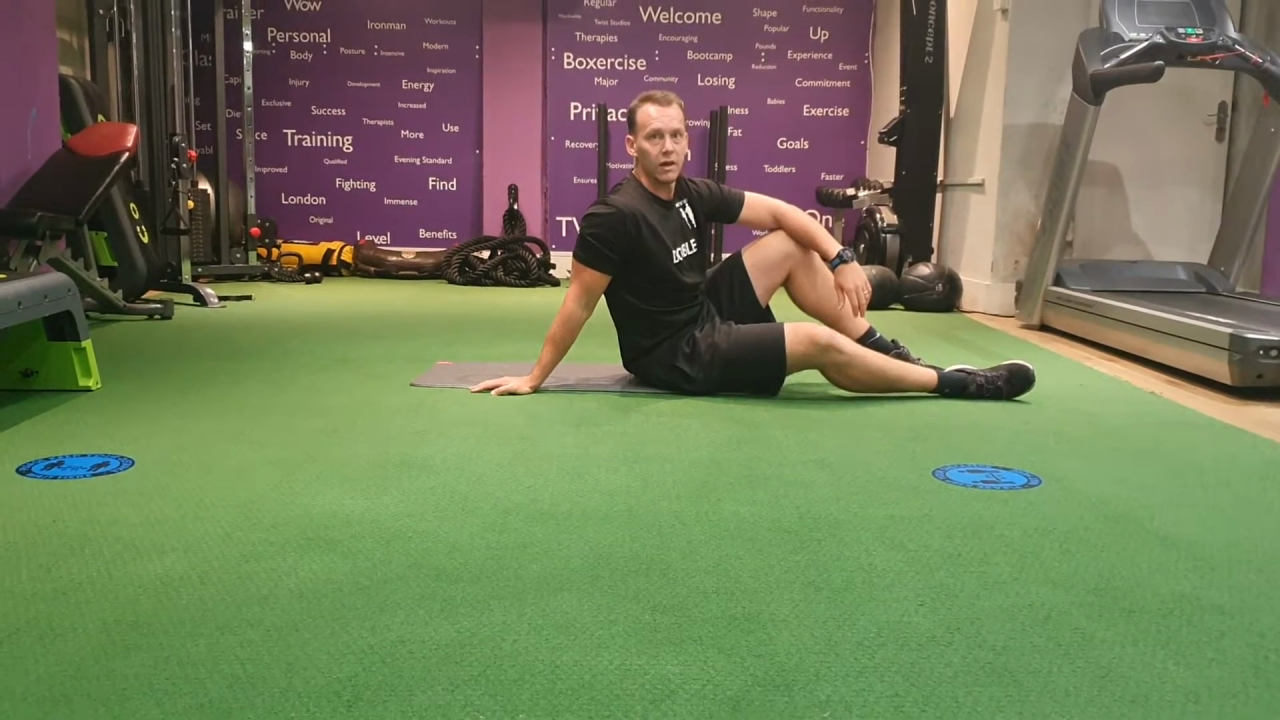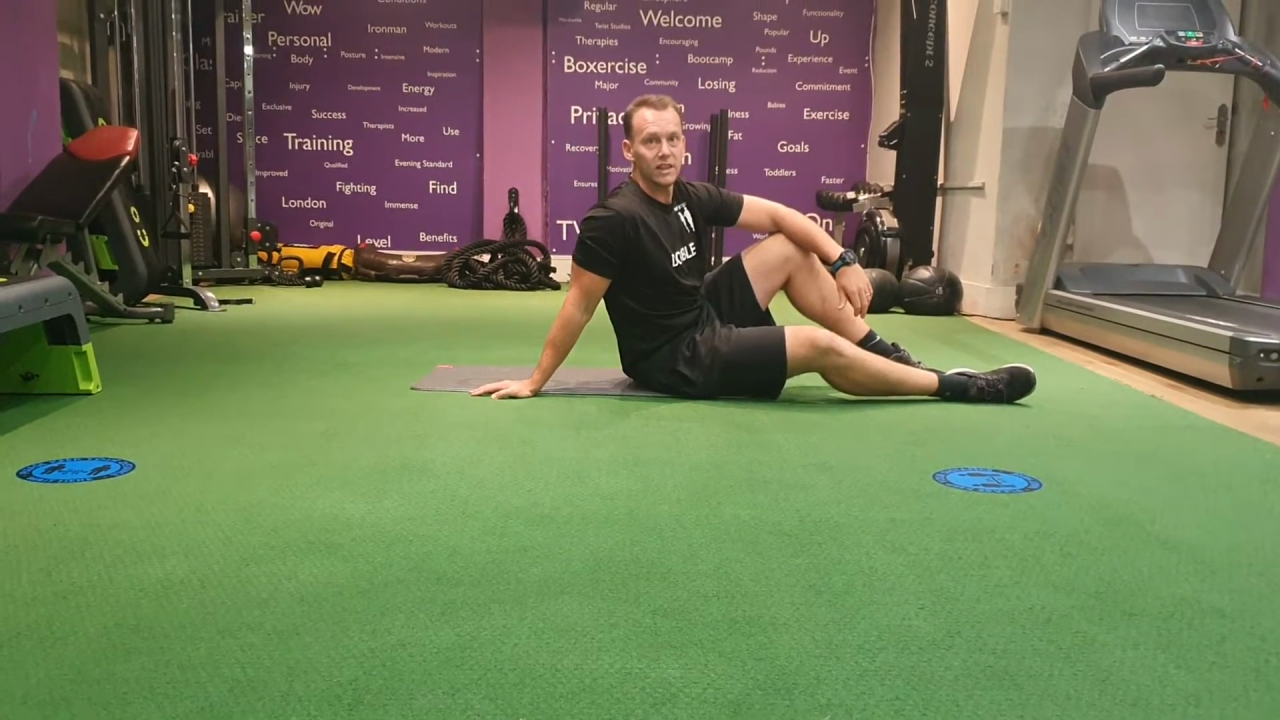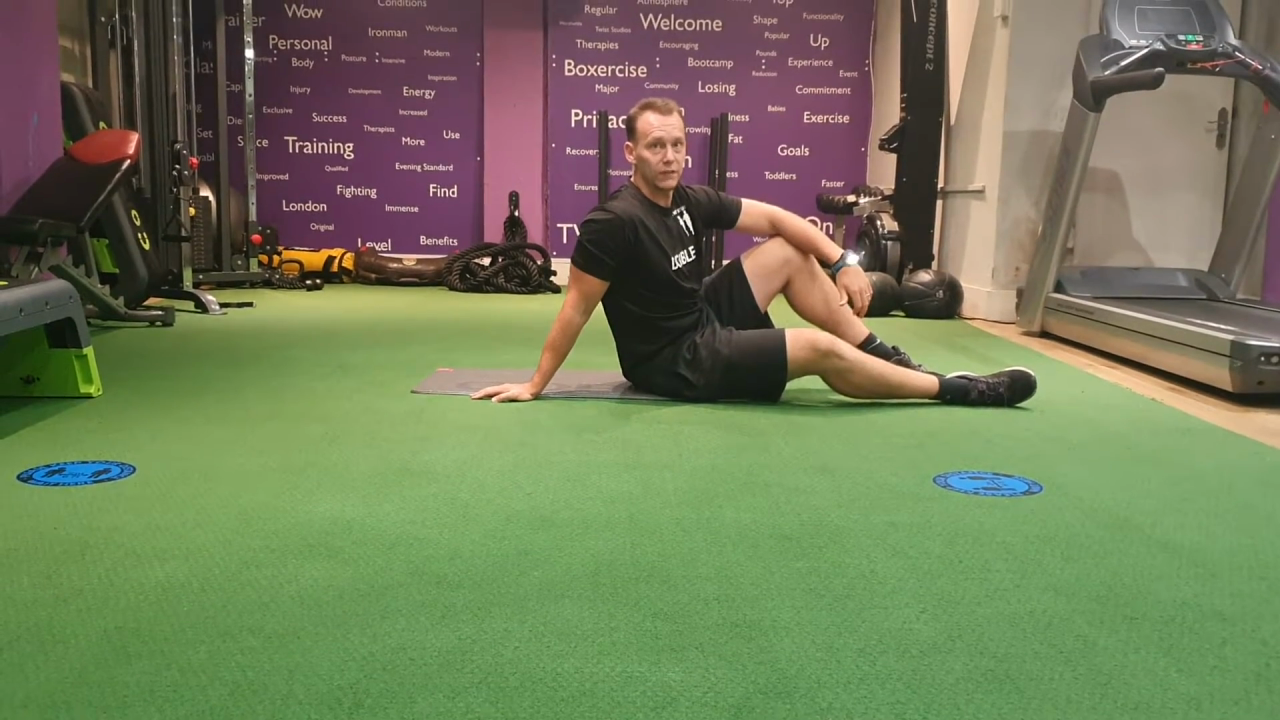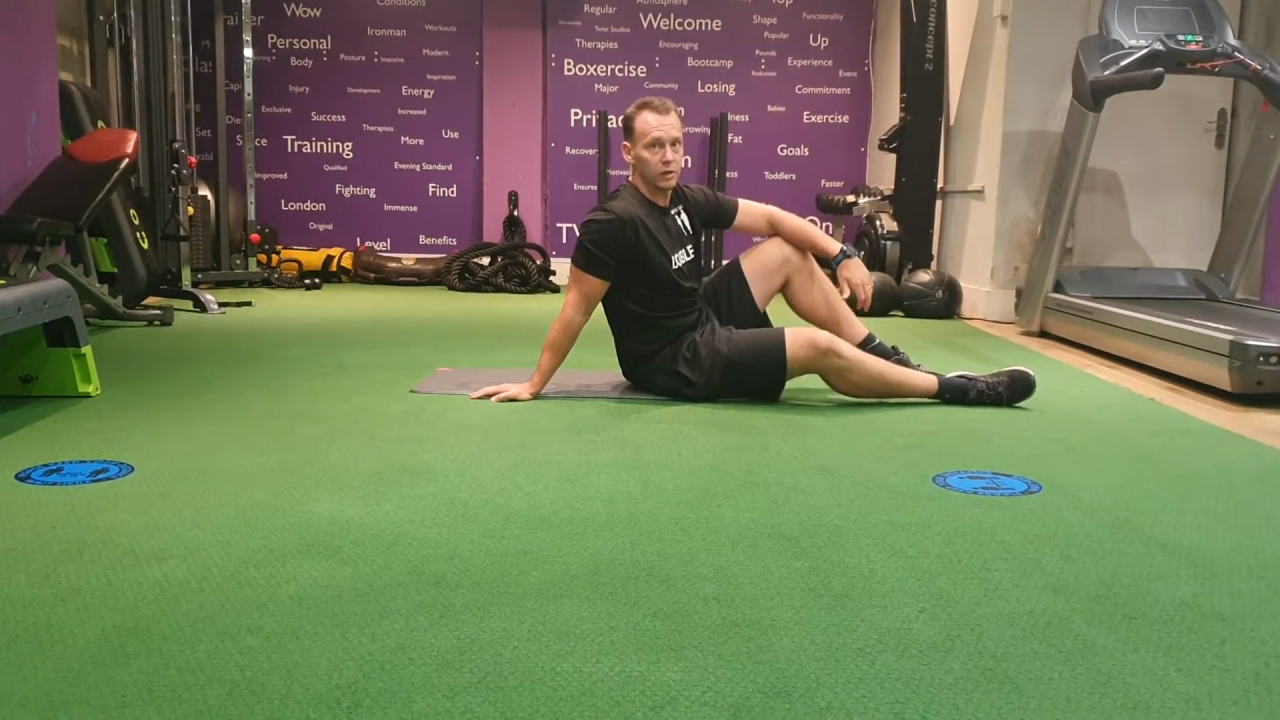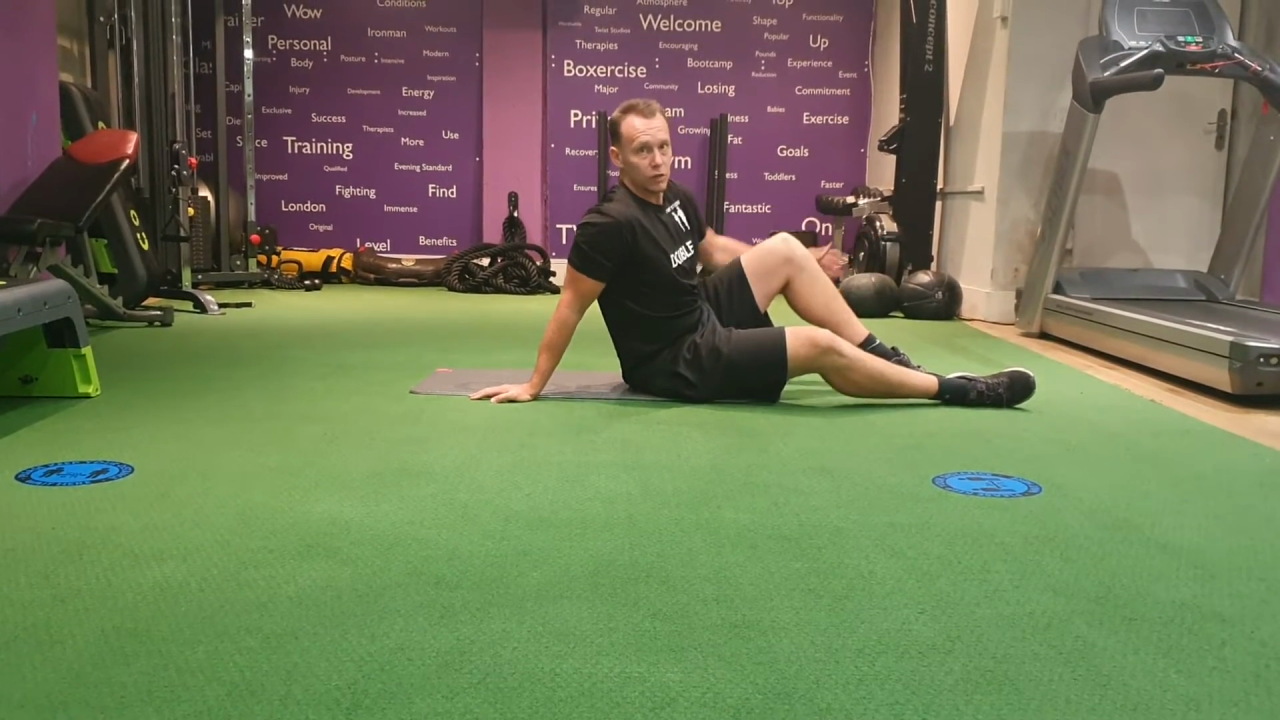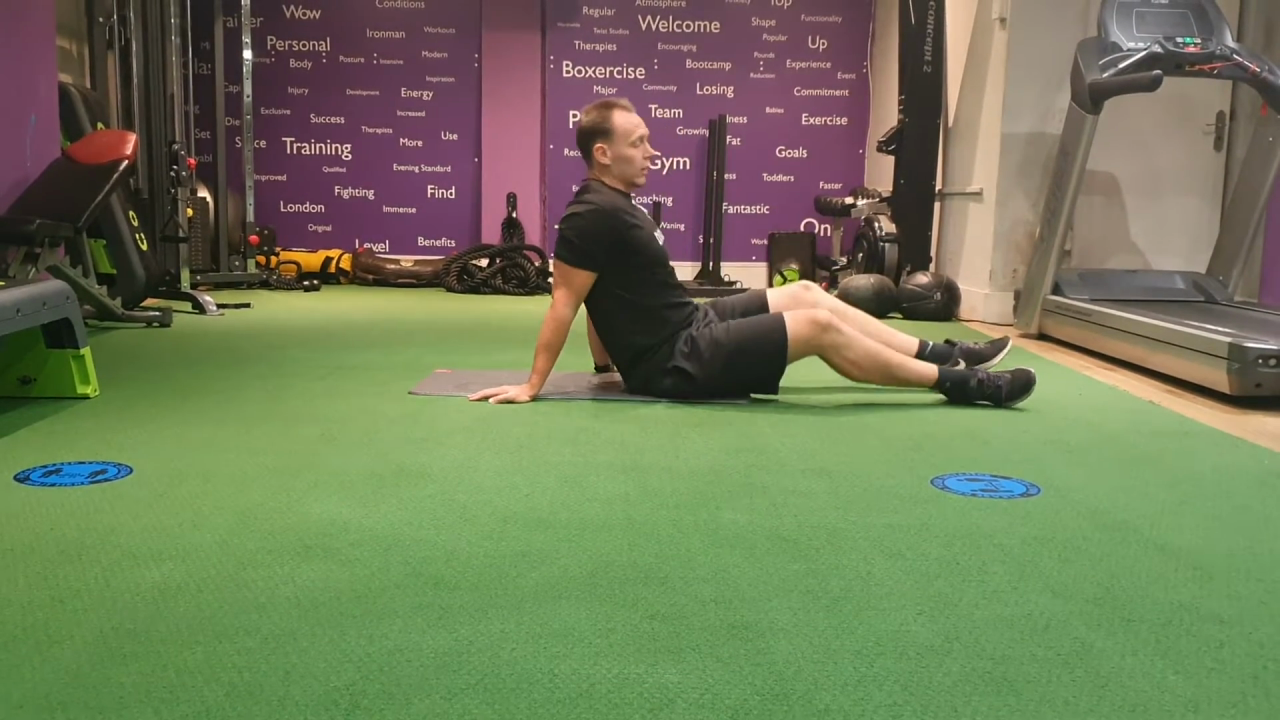
dt=0.5s
person 1, frame 1
left shoulder: (695, 194)
right shoulder: (615, 217)
left elbow: (780, 212)
right elbow: (579, 303)
left wrist: (841, 259)
right wrist: (535, 378)
left hip: (706, 313)
right hip: (675, 355)
left knee: (793, 247)
right knee: (820, 344)
left ankle: (884, 350)
right ankle: (957, 383)
person 1, frame 2
left shoulder: (693, 197)
right shoulder: (614, 220)
left elbow: (778, 215)
right elbow: (578, 306)
left wrist: (842, 260)
right wrist: (535, 382)
left hip: (705, 316)
right hip: (676, 359)
left knee: (792, 250)
right knee: (820, 346)
left ankle: (886, 354)
right ankle: (958, 388)
person 1, frame 3
left shoulder: (691, 201)
right shoulder: (613, 223)
left elbow: (775, 218)
right elbow: (575, 309)
left wrist: (841, 261)
right wrist: (535, 384)
left hip: (704, 320)
right hip: (673, 363)
left knee: (791, 253)
right knee: (820, 350)
left ankle: (884, 356)
right ankle: (956, 389)
person 1, frame 4
left shoulder: (689, 200)
right shoulder: (614, 223)
left elbow: (771, 218)
right elbow: (576, 309)
left wrist: (842, 254)
right wrist: (534, 385)
left hip: (702, 320)
right hip: (674, 363)
left knee: (787, 254)
right knee: (819, 348)
left ankle: (882, 357)
right ankle: (959, 390)
person 1, frame 5
left shoulder: (674, 197)
right shoulder: (611, 224)
left elbow: (710, 249)
right elbow: (570, 307)
left wrist: (805, 263)
right wrist: (534, 384)
left hip: (700, 317)
right hip: (674, 363)
left knee: (786, 250)
right knee: (819, 345)
left ankle: (882, 356)
right ankle: (957, 390)
person 1, frame 6
left shoulder: (614, 203)
right shoulder: (593, 216)
left elbow: (604, 295)
right elbow: (564, 304)
left wrist: (608, 362)
right wrist: (531, 386)
left hip: (687, 326)
right hip: (673, 362)
left knee: (806, 294)
right knee: (818, 326)
left ankle: (941, 355)
right ankle: (955, 384)
